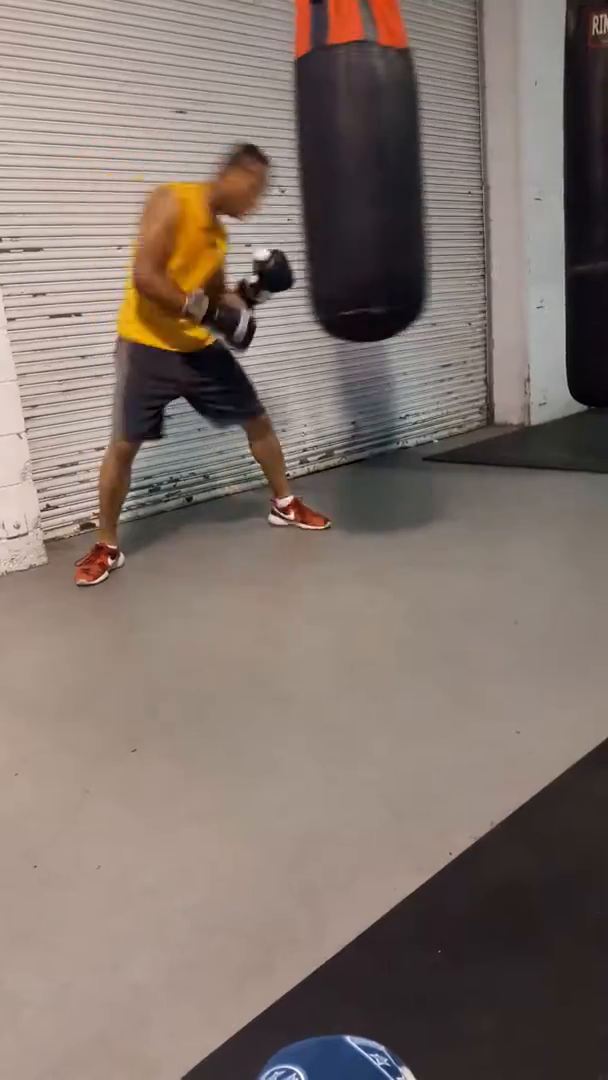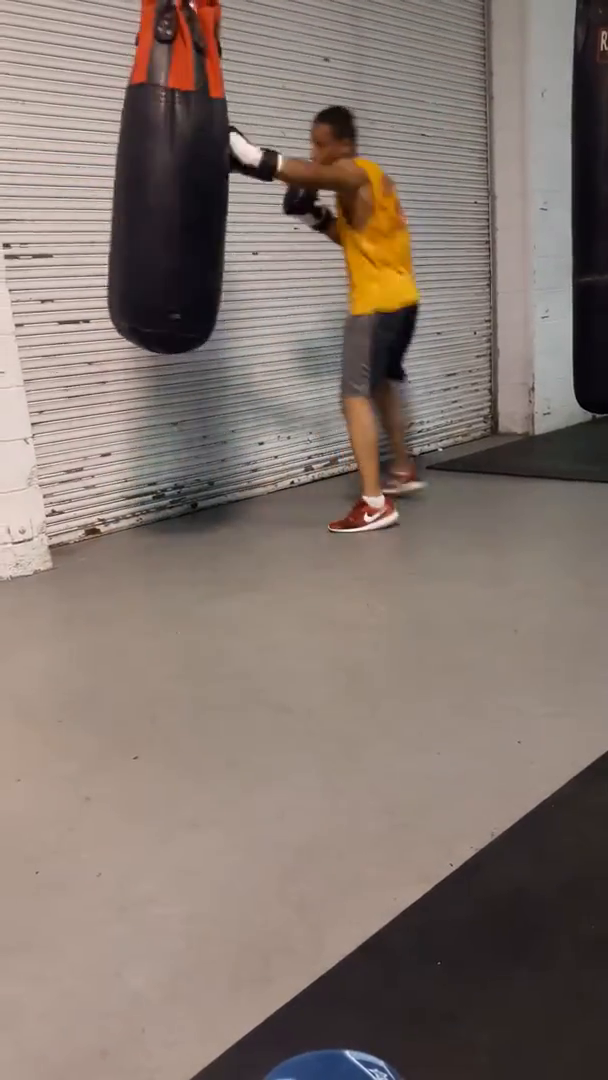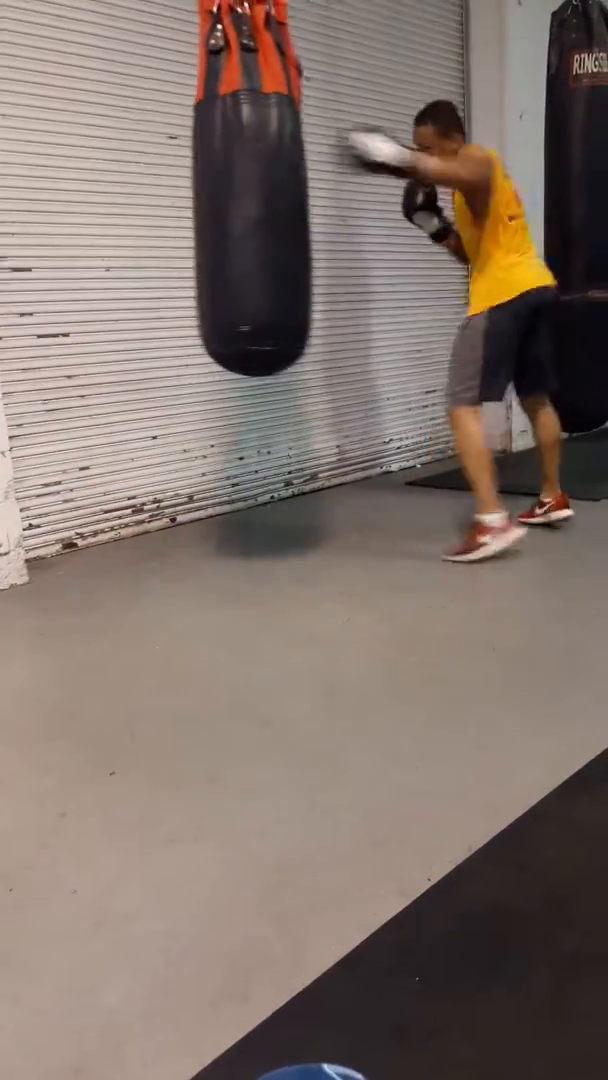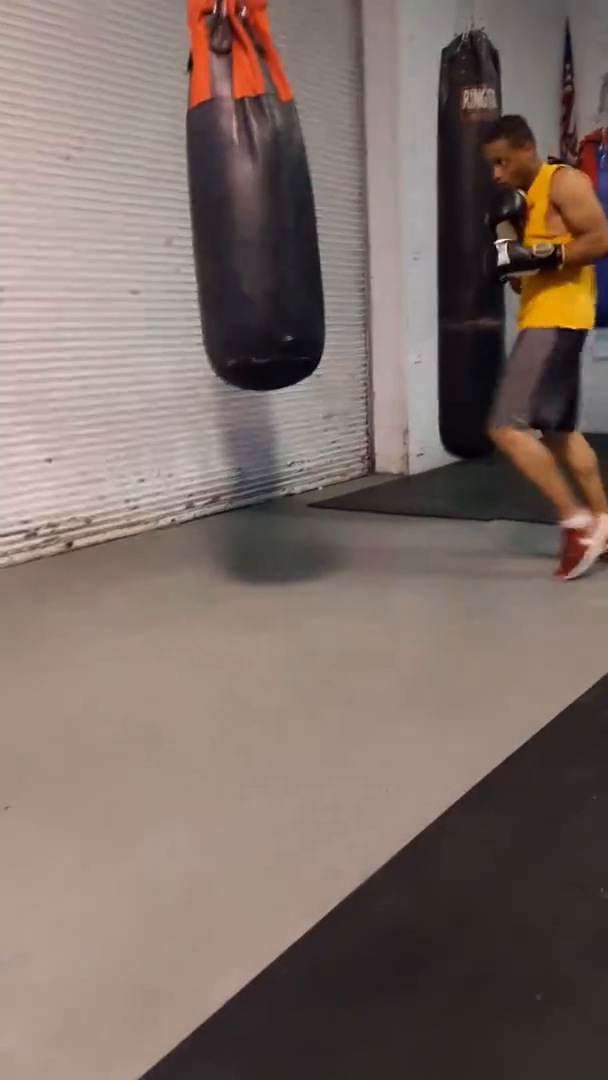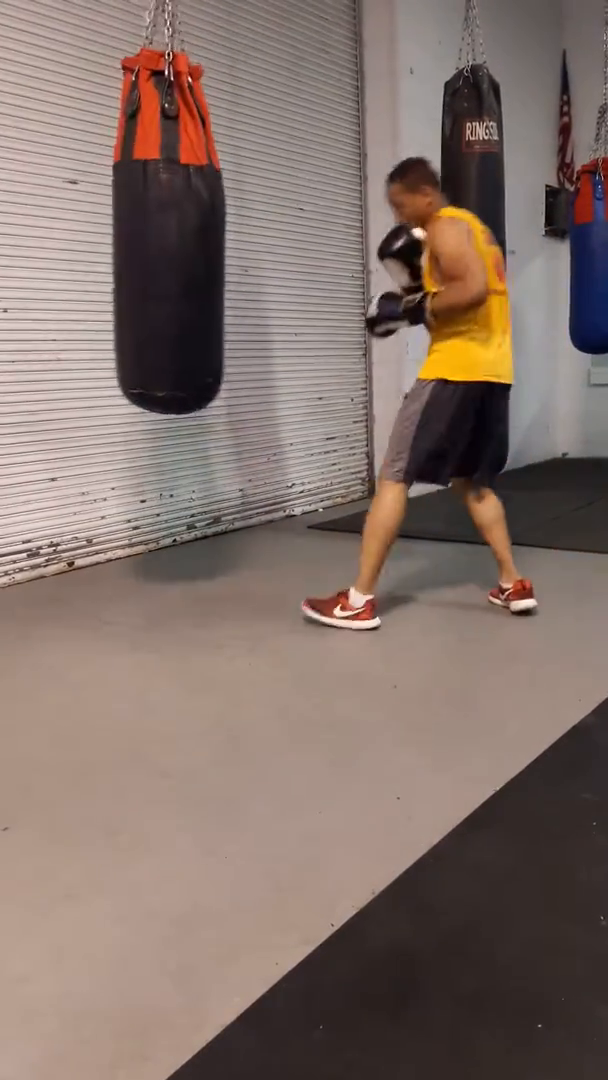
dt=1s
person 1, frame 1
left shoulder: (216, 233)
right shoulder: (171, 203)
right elbow: (145, 276)
left wrist: (255, 288)
right wrist: (209, 311)
left hip: (199, 342)
right hip: (146, 342)
left knee: (256, 421)
right knee: (124, 445)
left ankle: (284, 504)
right ankle: (105, 546)
person 1, frame 2
left shoulder: (353, 173)
right shoulder: (365, 178)
left elbow: (304, 174)
left wrist: (254, 157)
right wrist: (318, 218)
left hip: (379, 303)
right hip: (399, 300)
left knee: (356, 397)
right knee: (384, 385)
left ankle: (374, 504)
right ankle: (401, 472)
person 1, frame 3
left shoulder: (477, 162)
right shoulder: (479, 171)
left elbow: (459, 174)
right elbow: (471, 253)
left wrist: (399, 157)
right wrist: (436, 225)
left hip: (504, 298)
right hip: (536, 290)
left knee: (463, 408)
right knee: (536, 398)
left ankle: (492, 523)
right ankle: (554, 497)
person 1, frame 4
left shoulder: (564, 182)
right shoulder: (523, 198)
right elbow: (516, 273)
left wrist: (543, 257)
right wrist: (507, 233)
left hip: (557, 320)
right hip: (546, 320)
left knee: (507, 428)
right knee: (560, 429)
person 1, frame 5
left shoulder: (445, 228)
right shoulder: (471, 230)
left elbow: (472, 290)
left wrist: (416, 306)
right wrist: (413, 264)
left hip: (456, 371)
right hip: (494, 371)
left knee: (392, 478)
right knee: (471, 480)
left ankle: (358, 600)
right ankle: (513, 583)
